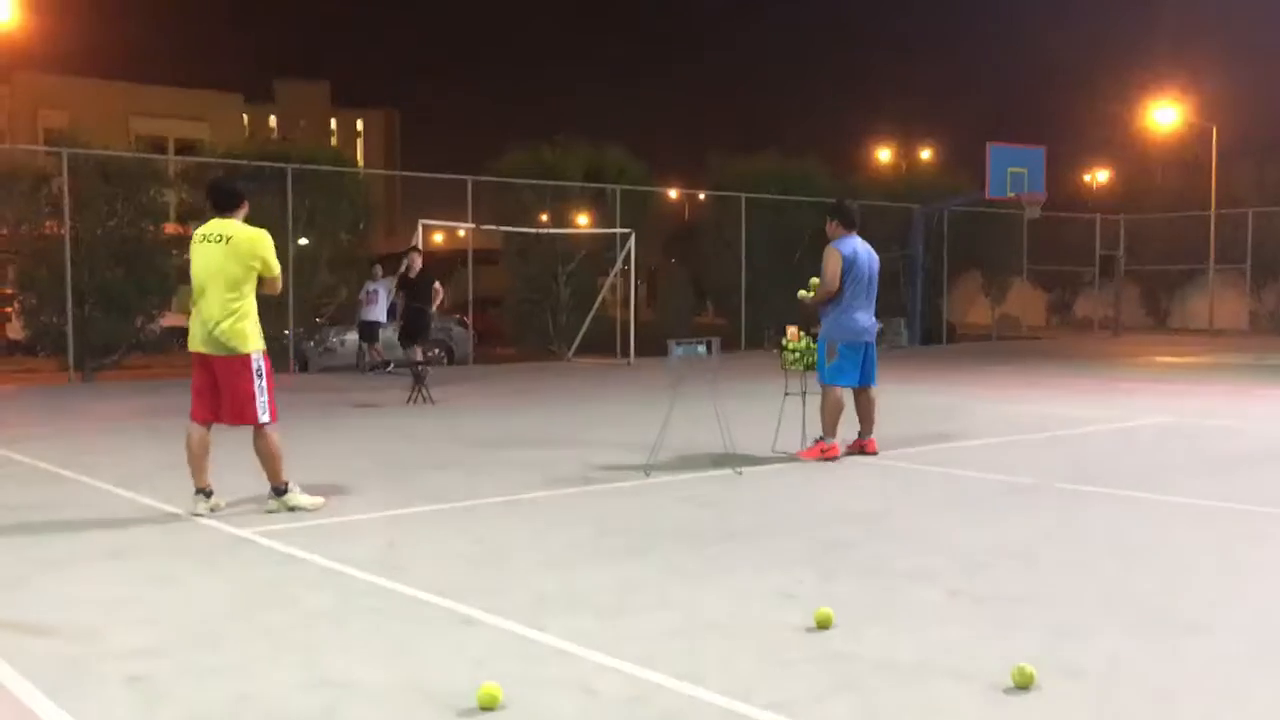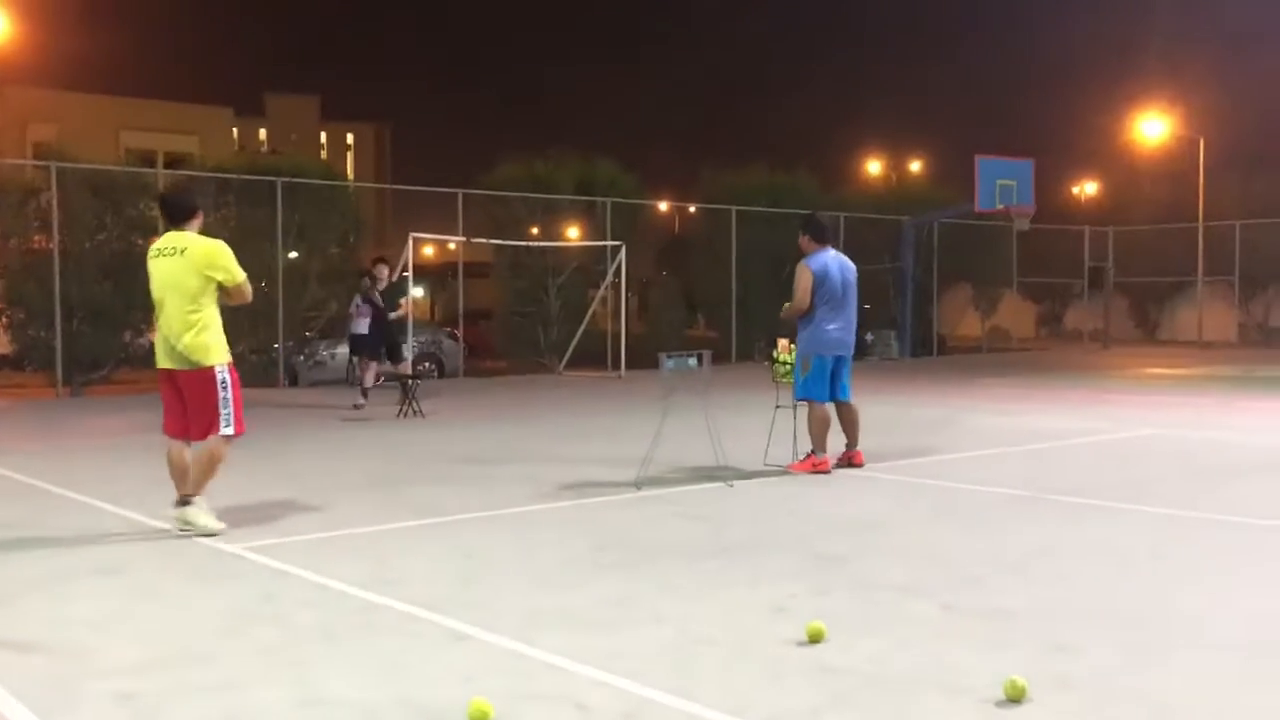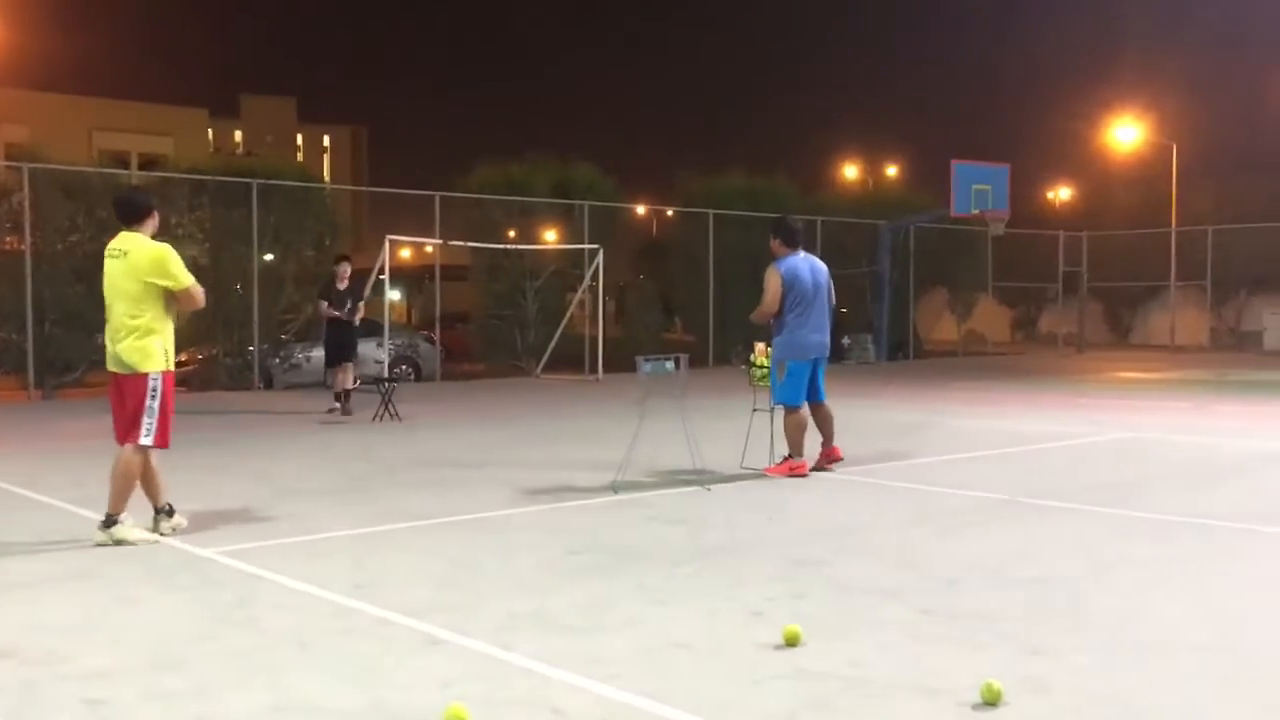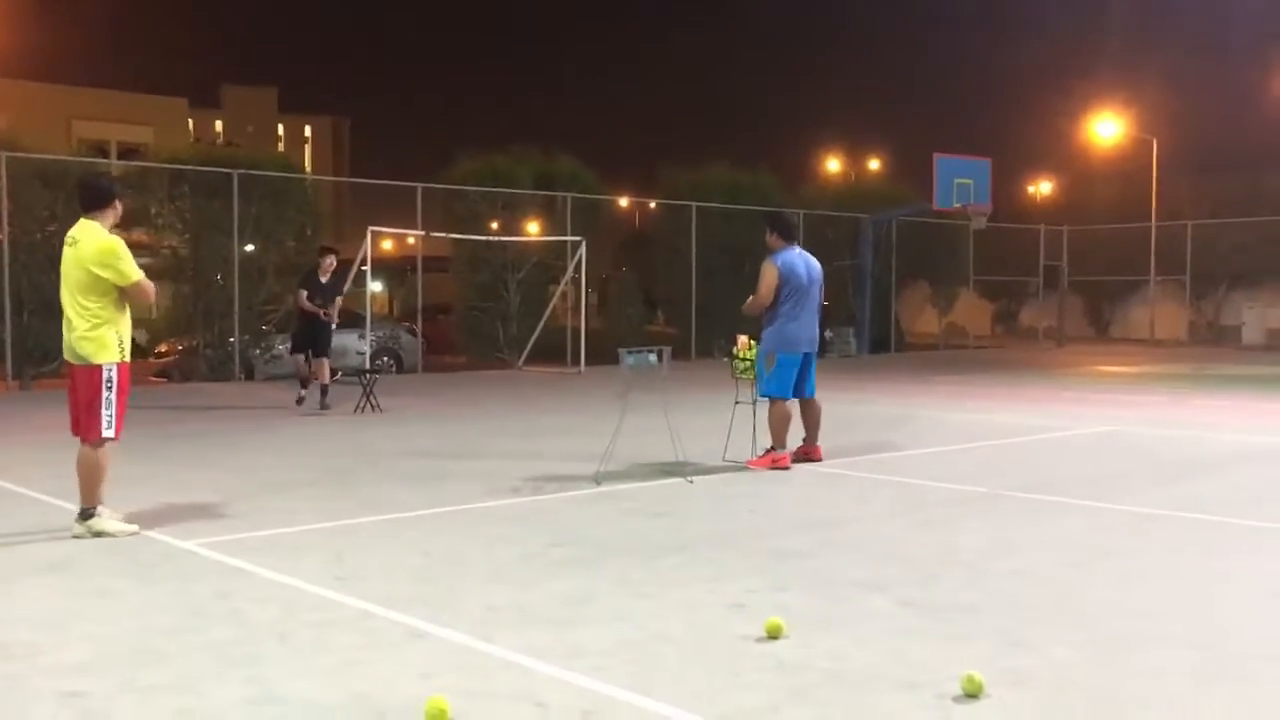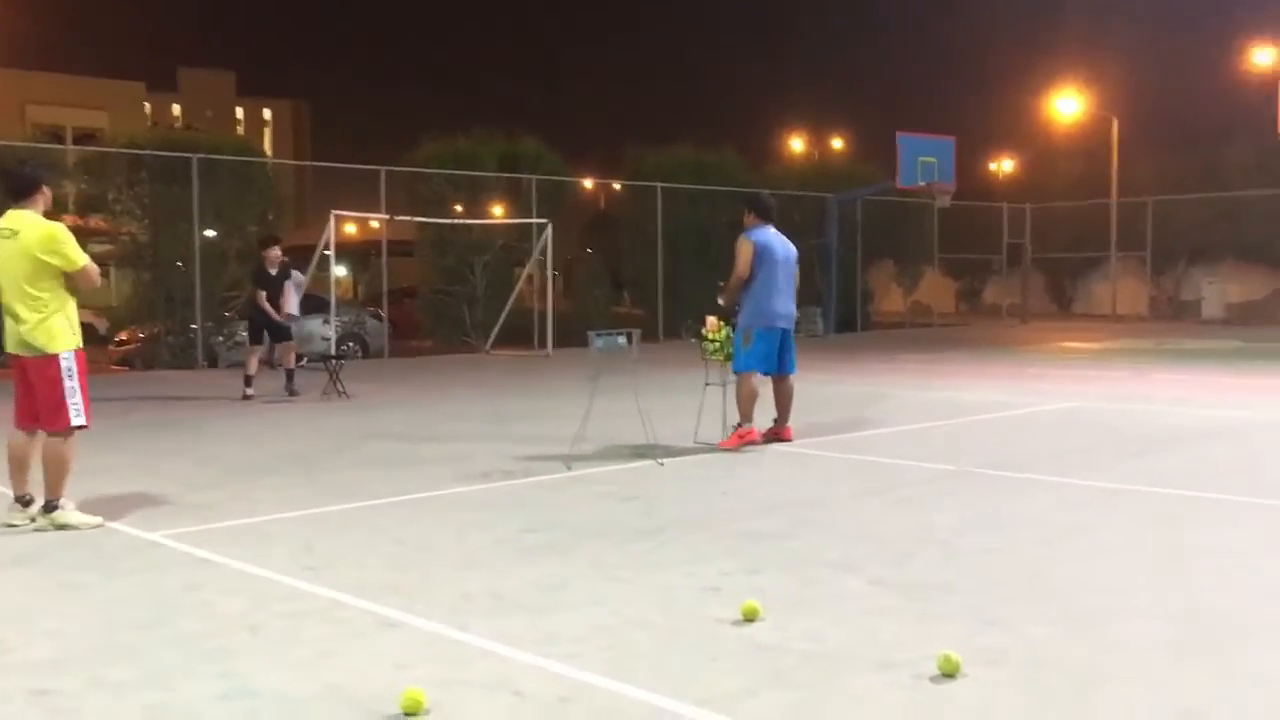
dt=0.4s
person 1, frame 1
left shoulder: (199, 237)
right shoulder: (255, 238)
right elbow: (275, 286)
left wrist: (241, 282)
left hip: (202, 340)
right hip: (239, 341)
left knee: (200, 420)
right knee: (262, 420)
left ankle: (202, 494)
right ankle: (281, 491)
person 1, frame 2
left shoulder: (155, 251)
right shoulder: (212, 249)
right elbow: (244, 295)
left wrist: (208, 292)
left hip: (168, 354)
right hip: (205, 354)
left knee: (179, 435)
right knee: (222, 431)
left ankle: (186, 504)
right ankle: (189, 501)
person 1, frame 3
left shoulder: (114, 251)
right shoulder: (158, 253)
right elbow: (196, 300)
left wrist: (164, 298)
right wrist: (174, 297)
left hip: (121, 356)
right hip: (148, 359)
left knee: (139, 441)
right knee: (138, 442)
left ankle: (163, 512)
right ankle: (113, 522)
person 1, frame 4
left shoulder: (76, 237)
right shoulder: (107, 244)
right elbow: (145, 295)
left wrist: (123, 286)
right wrist: (139, 283)
left hip: (80, 347)
right hip: (103, 350)
left knee: (89, 435)
right knee: (98, 436)
left ankle: (90, 506)
right ankle: (90, 515)
person 1, frame 5
right shoulder: (50, 232)
right elbow: (91, 278)
right wrist: (69, 271)
right hip: (55, 341)
right knee: (65, 426)
right ankle: (54, 506)
person 2, frame 1
left shoulder: (836, 249)
right shoulder: (870, 251)
left elbow: (830, 286)
left wrist: (812, 299)
left hip: (840, 327)
right hip: (866, 326)
left knee: (832, 385)
right knee: (863, 385)
left ankle: (828, 444)
right ankle: (866, 440)
person 2, frame 2
left shoulder: (808, 266)
right shoulder: (848, 263)
left elbow: (800, 304)
left wrist: (785, 313)
left hip: (816, 342)
right hip: (844, 340)
left knee: (816, 399)
right knee: (842, 399)
left ankle: (819, 457)
right ankle: (853, 452)
person 2, frame 3
left shoulder: (778, 270)
right shoulder: (820, 265)
left elbow: (768, 309)
right elbow: (831, 301)
left wrist: (755, 318)
left hip: (791, 346)
right hip: (819, 343)
left knee: (793, 404)
right knee: (817, 399)
left ankle: (796, 461)
right ankle: (829, 449)
person 2, frame 4
left shoulder: (774, 263)
right shoulder: (813, 262)
left elbow: (763, 300)
right elbow: (819, 299)
left wrist: (747, 308)
left hip: (781, 339)
right hip: (808, 337)
left knee: (777, 396)
right knee: (807, 394)
left ankle: (778, 453)
right ankle: (811, 447)
person 2, frame 5
left shoulder: (749, 239)
right shoulder: (788, 244)
left elbow: (740, 274)
left wrist: (727, 297)
left hip: (758, 315)
right hip: (785, 315)
left knee: (747, 370)
right knee: (782, 374)
left ankle: (746, 428)
right ankle: (781, 427)
